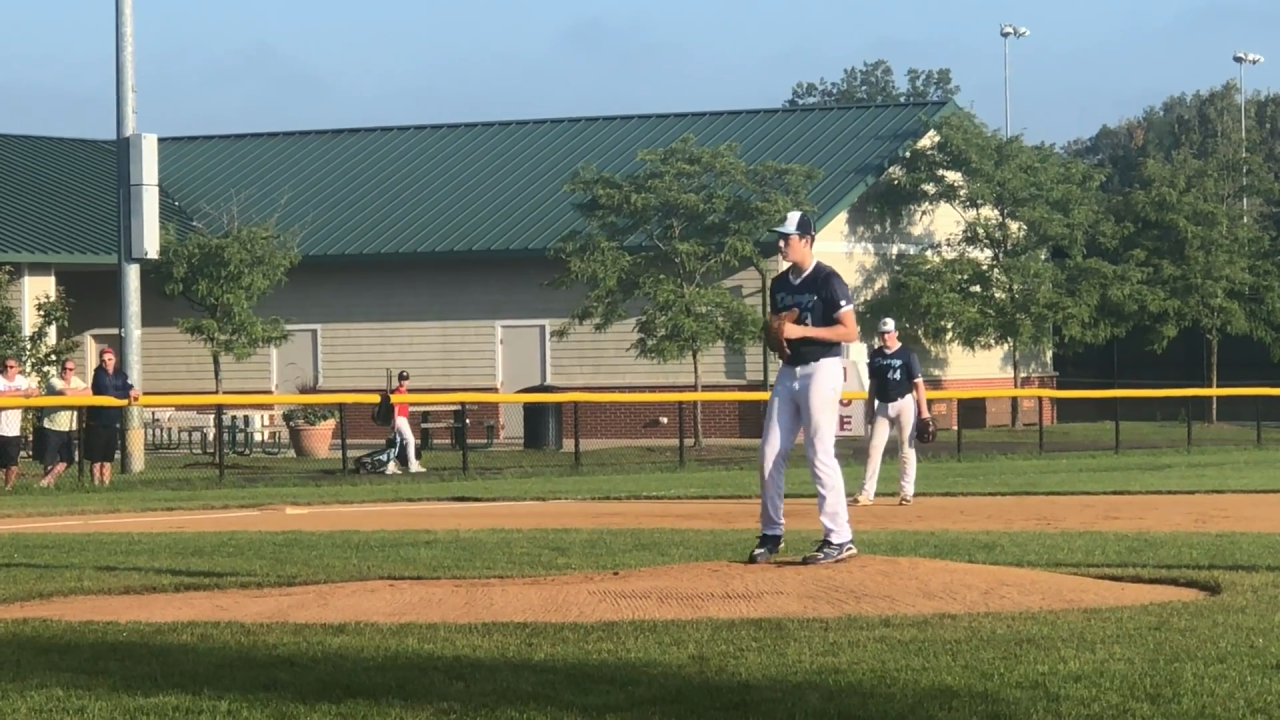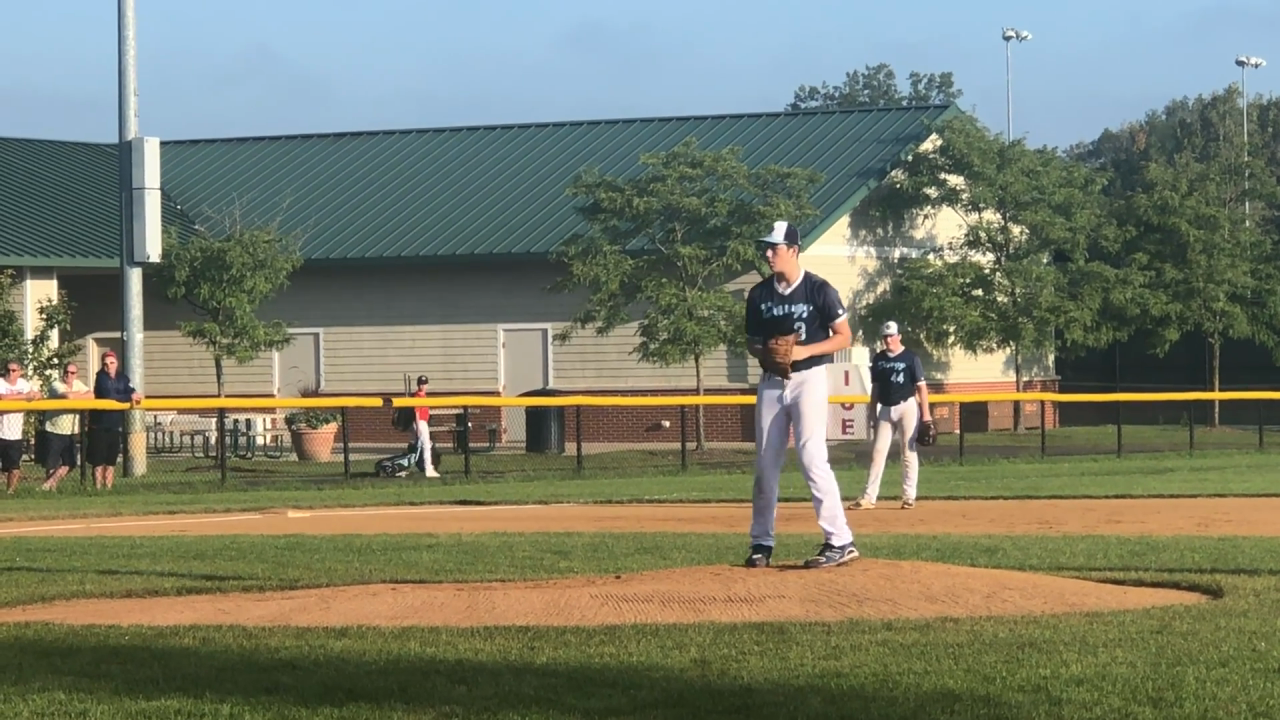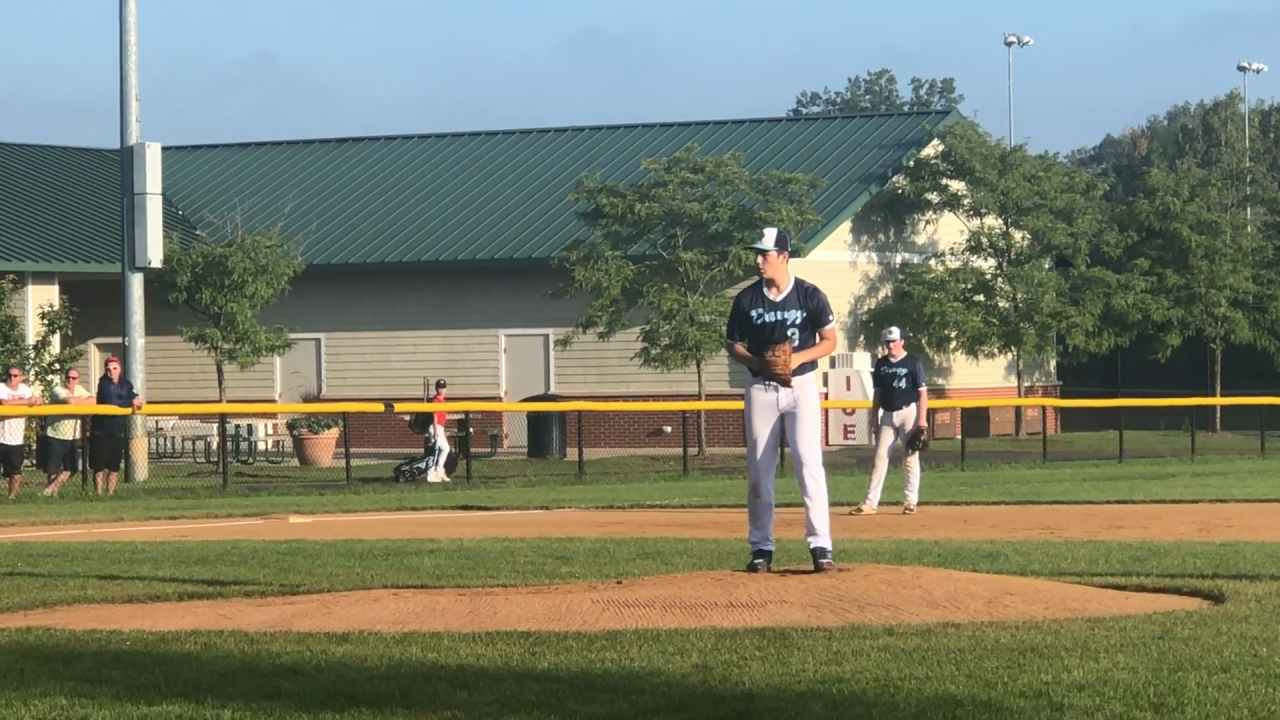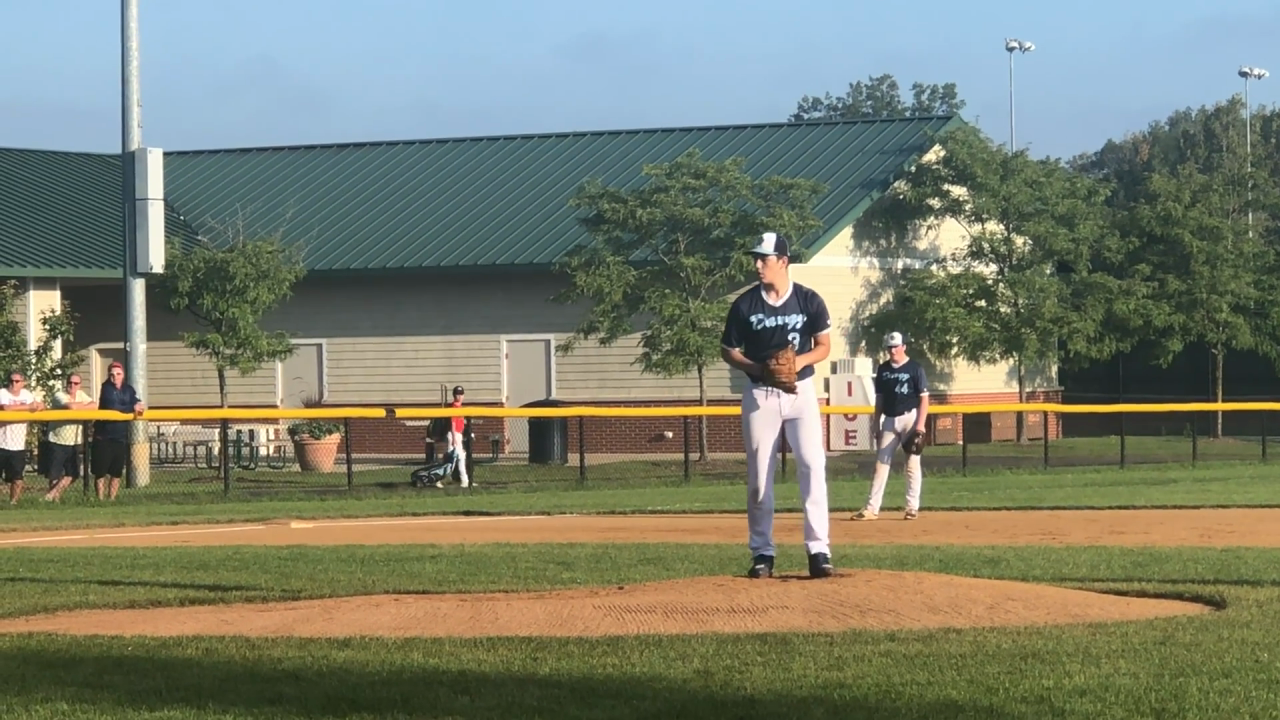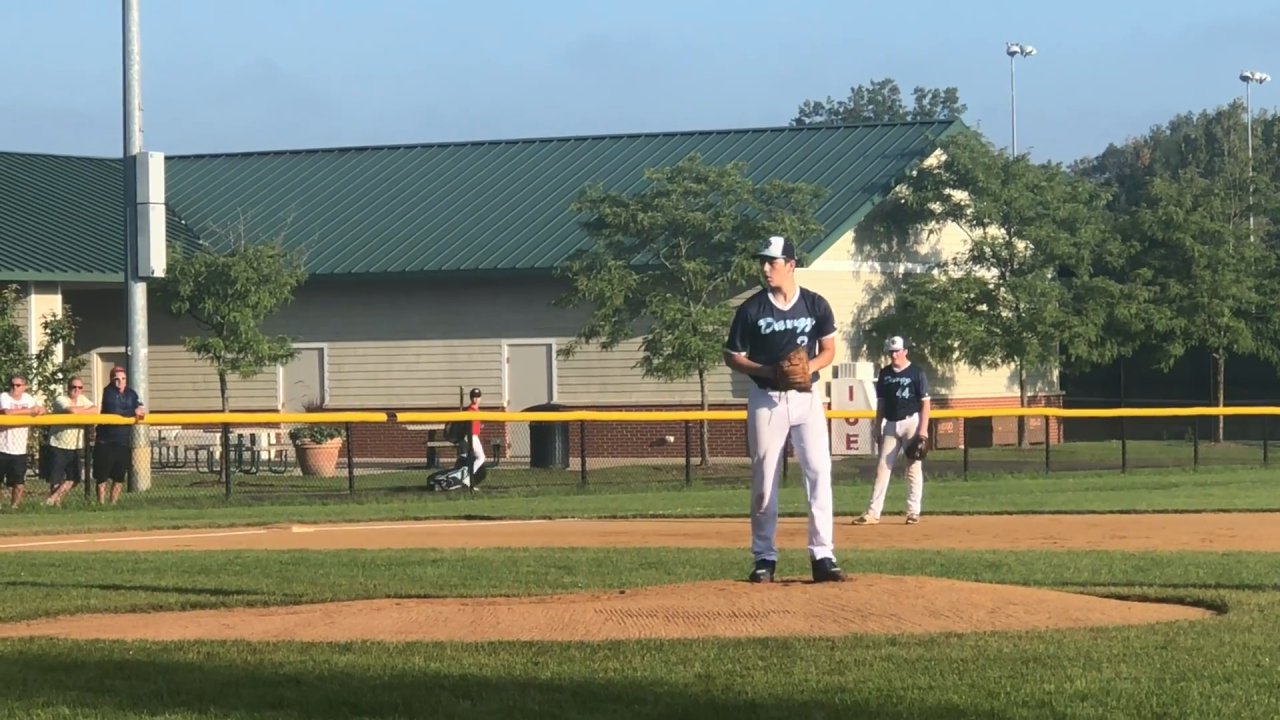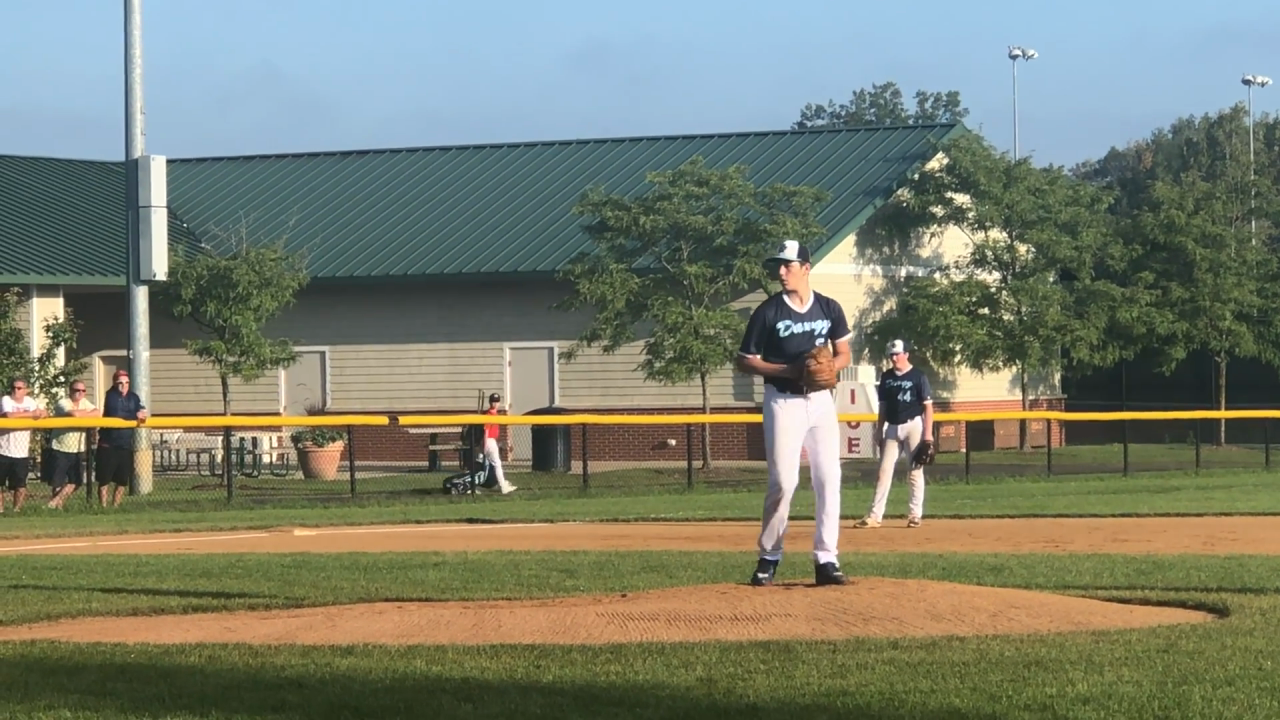
dt=0.2s
person 1, frame 1
left shoulder: (827, 280)
right shoulder: (779, 283)
left elbow: (849, 331)
left wrist: (802, 331)
right wrist: (776, 337)
left hip: (821, 372)
right hip: (787, 373)
left knee: (820, 456)
right knee: (771, 453)
left ankle: (840, 539)
right ankle: (771, 533)
person 1, frame 2
left shoulder: (819, 290)
right shoulder: (758, 294)
left elbow: (844, 337)
right elbow: (752, 341)
left wrist: (804, 351)
right wrist: (764, 355)
left hip: (810, 380)
right hip: (771, 383)
left knee: (812, 459)
right knee: (766, 465)
left ankle: (840, 541)
right ankle: (762, 542)
person 1, frame 3
left shoulder: (810, 295)
right shoulder: (746, 299)
left elbow: (829, 341)
right elbow: (734, 346)
left wrist: (797, 358)
right wrist: (757, 361)
left hip: (801, 386)
right hip: (761, 389)
left knee: (808, 461)
right knee: (760, 470)
left ankle: (819, 544)
right ankle: (762, 547)
person 1, frame 4
left shoulder: (809, 300)
right shoulder: (744, 304)
left elbow: (824, 347)
right elbow: (729, 352)
left wrist: (797, 362)
right wrist: (756, 368)
left hip: (800, 391)
right hip: (759, 394)
left knee: (813, 466)
right knee: (759, 476)
left ankle: (818, 551)
right ankle: (762, 552)
person 1, frame 5
left shoulder: (816, 304)
right shoulder: (751, 308)
left elbow: (828, 351)
right elbow: (732, 357)
left wrist: (809, 367)
right wrist: (766, 370)
left hip: (806, 397)
right hip: (766, 399)
left knee: (819, 472)
right knee: (765, 480)
left ankle: (822, 556)
right ankle: (764, 557)
person 1, frame 6
left shoulder: (830, 308)
right shoulder: (767, 311)
left elbow: (844, 354)
right elbow: (745, 361)
right wrist: (788, 369)
left hip: (821, 398)
right hip: (783, 400)
left knee: (830, 477)
right knee: (781, 481)
left ankle: (826, 560)
right ankle: (769, 555)
